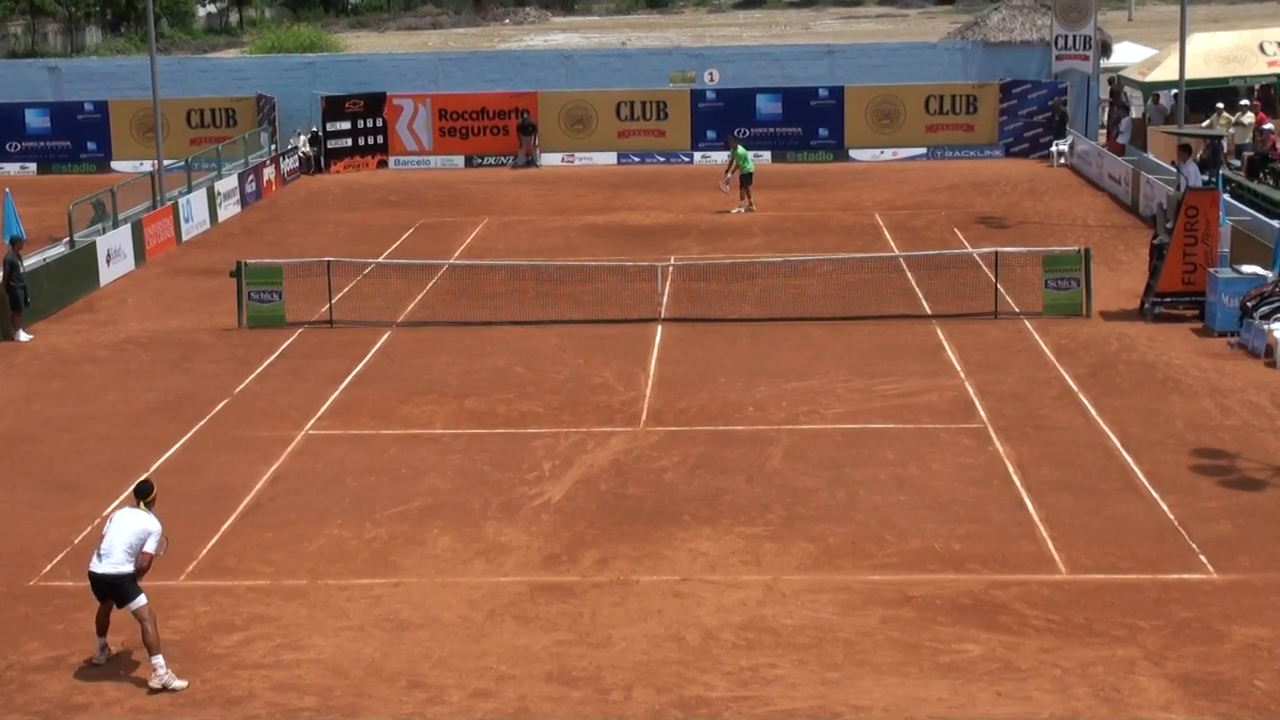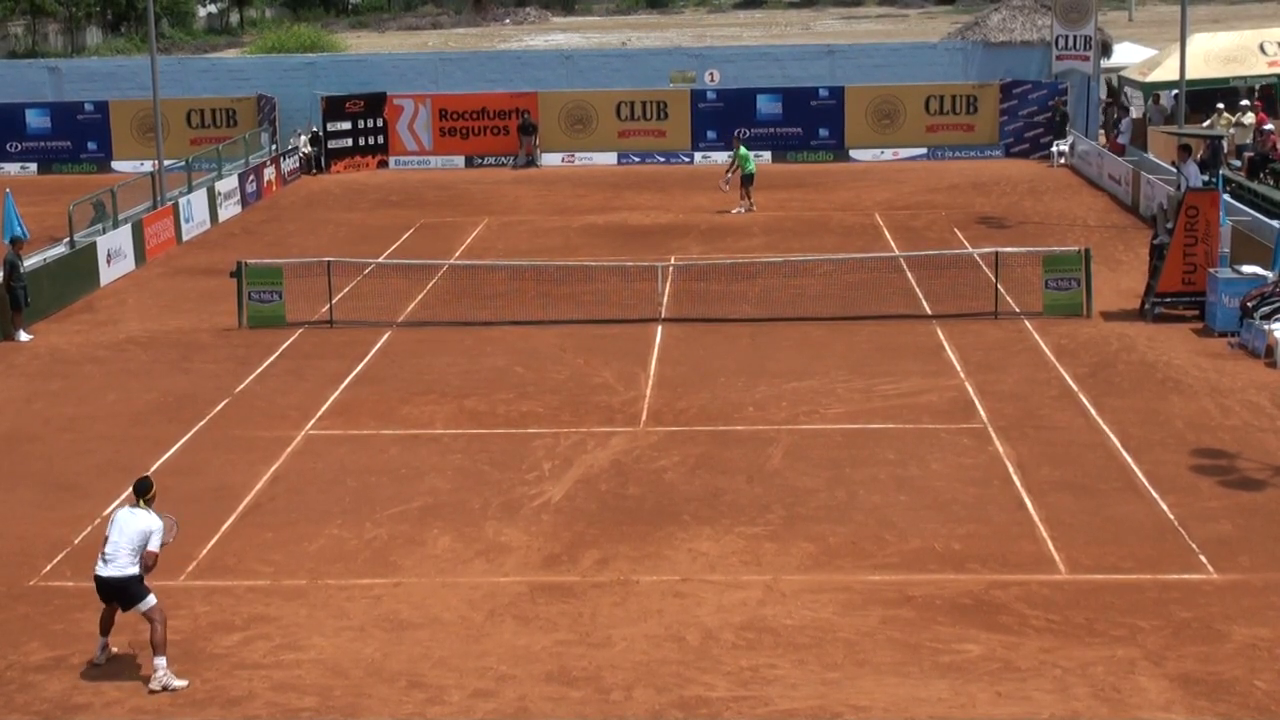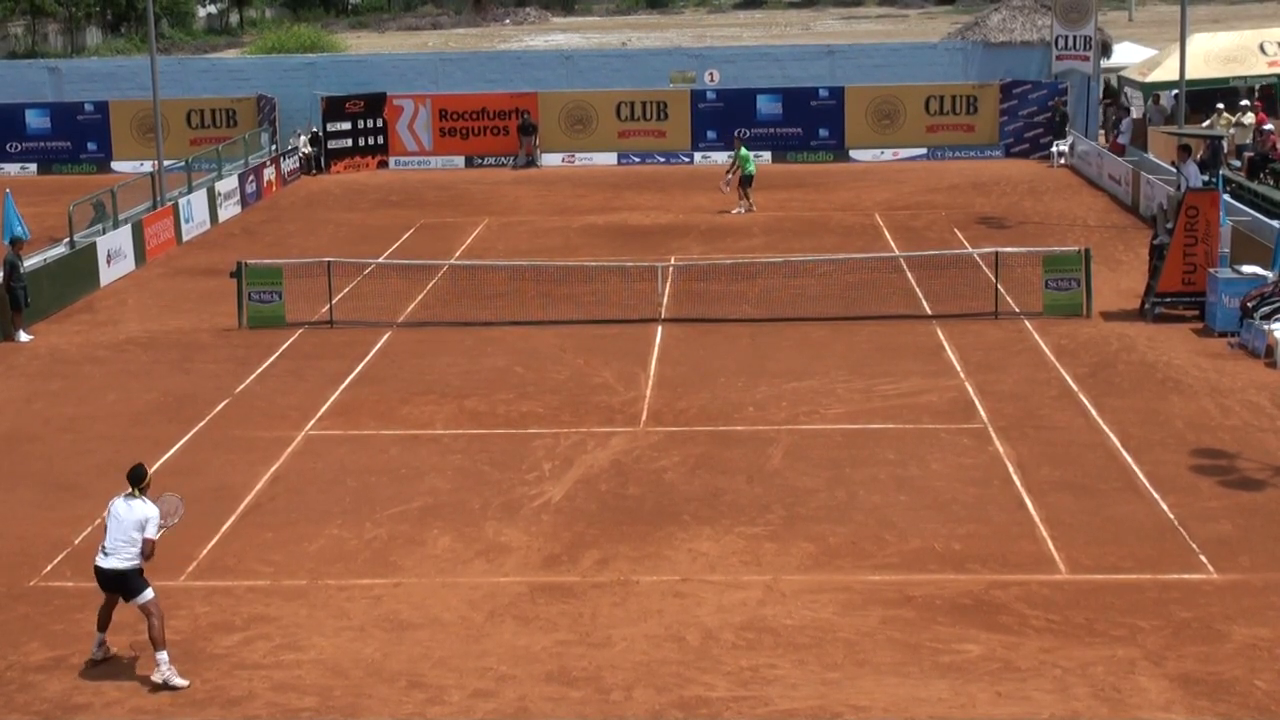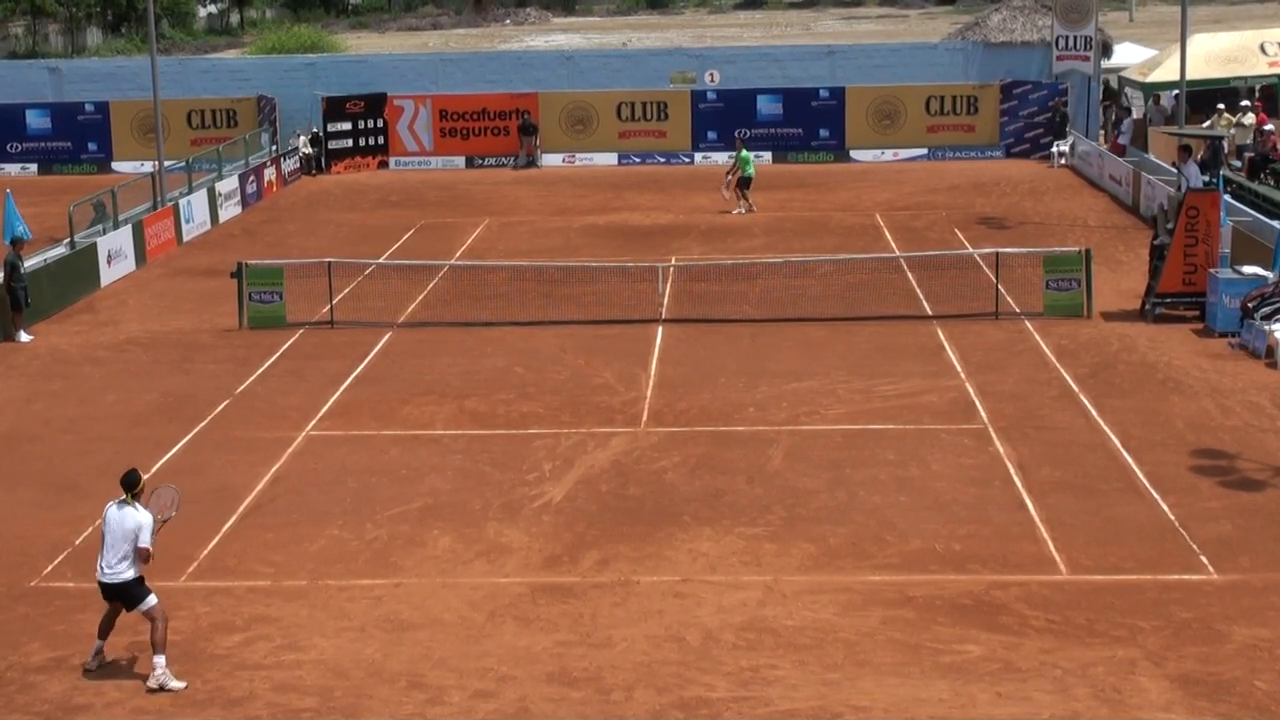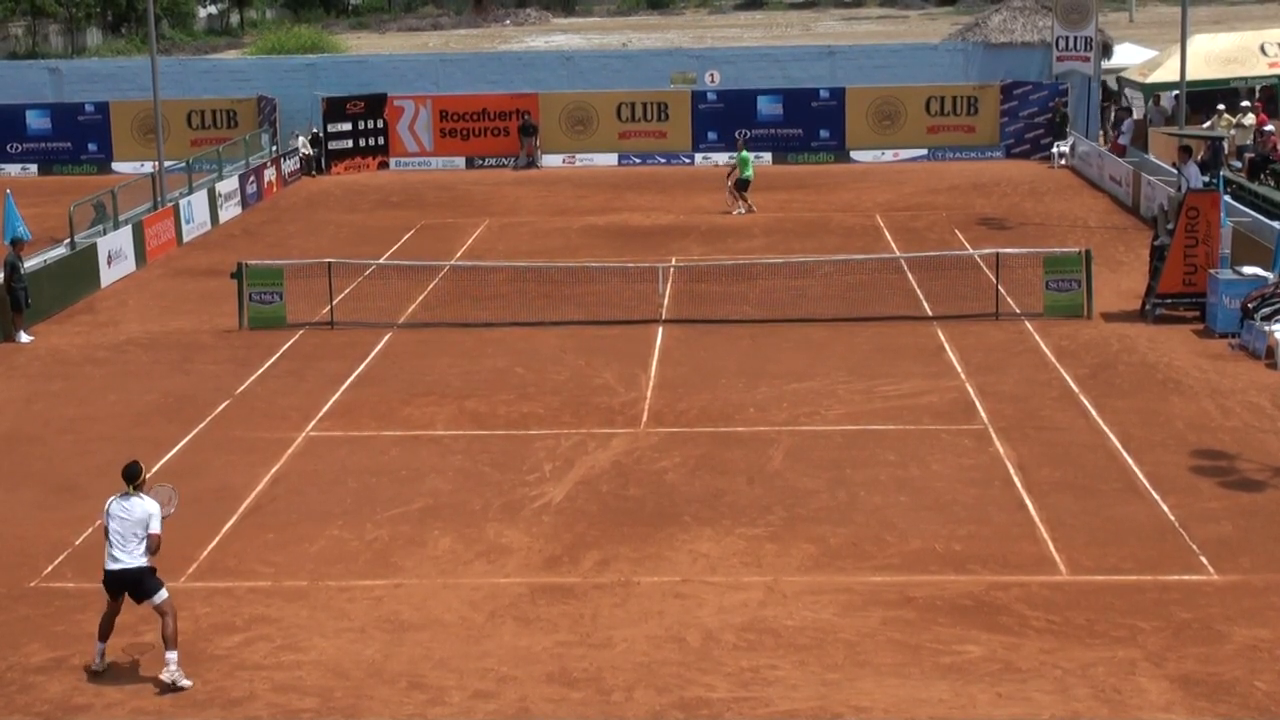
dt=0.2s
person 1, frame 1
left shoulder: (118, 514)
right shoulder: (153, 525)
right elbow: (144, 563)
right wrist: (136, 578)
left hip: (95, 571)
right hip: (118, 575)
left knee: (105, 606)
right knee: (147, 619)
left ankle: (101, 652)
right ankle: (160, 674)
person 1, frame 2
left shoulder: (119, 513)
right shoulder: (155, 523)
left elbow: (107, 545)
right elbow: (150, 562)
right wrist: (141, 573)
left hip: (101, 574)
right hip: (125, 578)
left knee: (111, 608)
right knee: (158, 619)
left ankle: (102, 652)
right ankle: (160, 675)
person 1, frame 3
left shoulder: (115, 502)
right shoulder: (151, 510)
right elbow: (148, 551)
right wrist: (144, 556)
left hip: (102, 566)
right hip: (126, 569)
left knee: (110, 602)
right knee: (154, 613)
left ankle: (99, 649)
right ankle: (163, 670)
person 1, frame 4
left shoulder: (110, 508)
right shoulder: (144, 517)
right elbow: (143, 557)
right wrist: (149, 554)
left hip: (104, 577)
right hip: (126, 580)
left knee: (113, 611)
right knee: (159, 618)
left ankle: (95, 657)
right ankle: (159, 674)
person 1, frame 5
left shoulder: (111, 503)
right shoulder: (151, 506)
left elbow: (108, 535)
right elbow: (153, 547)
right wrist: (154, 548)
left hip: (112, 570)
right hip: (138, 570)
left knee: (112, 611)
right knee: (168, 613)
left ankle: (99, 660)
right ankle: (171, 670)
